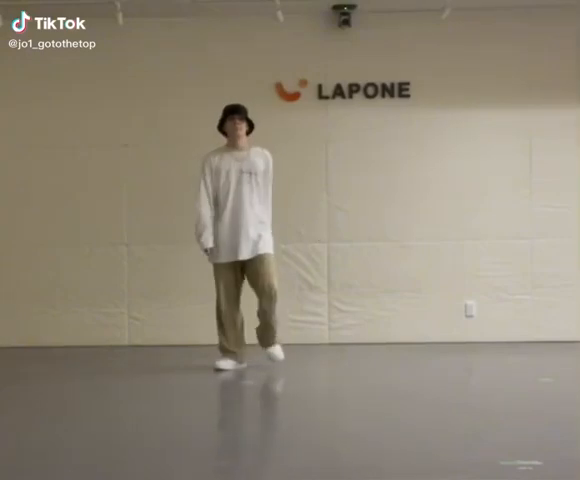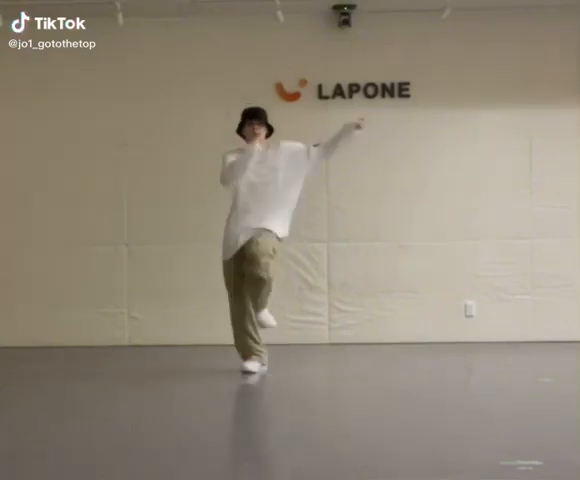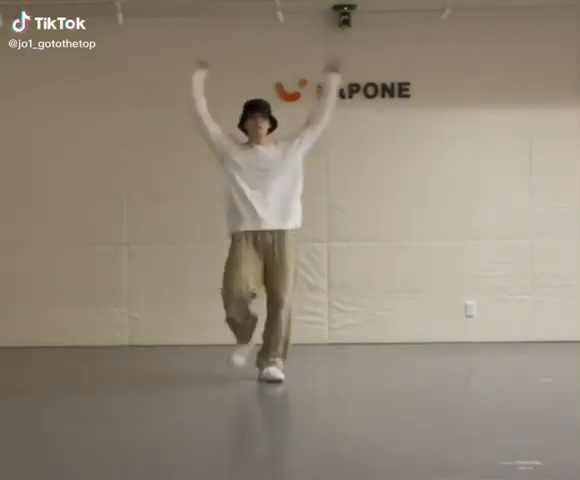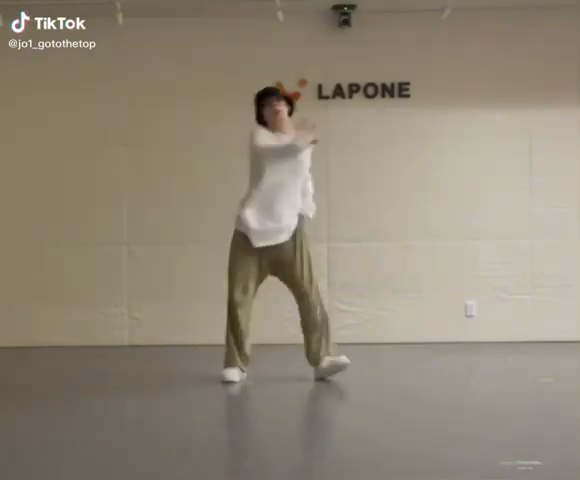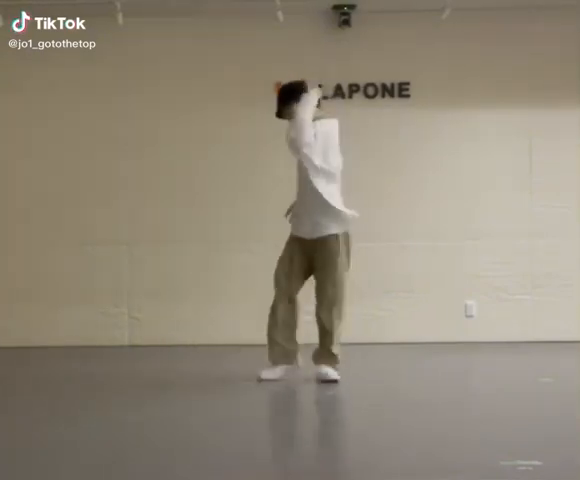
dt=1s
person 1, frame 1
left shoulder: (263, 157)
right shoulder: (213, 160)
left elbow: (266, 198)
right elbow: (205, 201)
left wrist: (265, 230)
right wrist: (205, 236)
left hip: (258, 238)
right hip: (225, 242)
left knee: (268, 290)
right knee: (227, 301)
left ankle: (270, 341)
right ankle: (232, 354)
person 1, frame 2
left shoulder: (288, 151)
right shoulder: (234, 157)
left elbow: (321, 151)
right elbow: (227, 180)
left wrist: (346, 130)
right wrist: (250, 153)
left hip: (266, 229)
right hip: (235, 235)
left knee: (258, 251)
right knee: (238, 301)
left ankle: (261, 306)
right ankle: (252, 355)
person 1, frame 3
left shoulder: (290, 149)
right shoulder: (231, 151)
left elbow: (319, 119)
right elbow: (203, 119)
left wrist: (331, 79)
right wrist: (198, 79)
left hip: (281, 233)
right hip: (246, 233)
left knee: (280, 299)
right knee: (235, 293)
left ankle: (271, 361)
right ankle: (245, 333)
person 1, frame 4
left shoulder: (306, 140)
right shoulder: (260, 135)
right elbow: (269, 153)
left wrist: (306, 210)
right wrist: (298, 142)
left hip: (290, 232)
right hip: (252, 231)
left knee: (308, 295)
right knee: (239, 299)
left ankle: (322, 359)
right ankle: (236, 363)
person 1, frame 5
left shoulder: (325, 128)
right shoulder: (313, 133)
left elbow: (299, 142)
left wrist: (308, 101)
left hip: (331, 229)
right hip: (303, 229)
left knee: (329, 299)
right knee: (284, 291)
left ankle: (326, 360)
right ankle: (283, 358)
